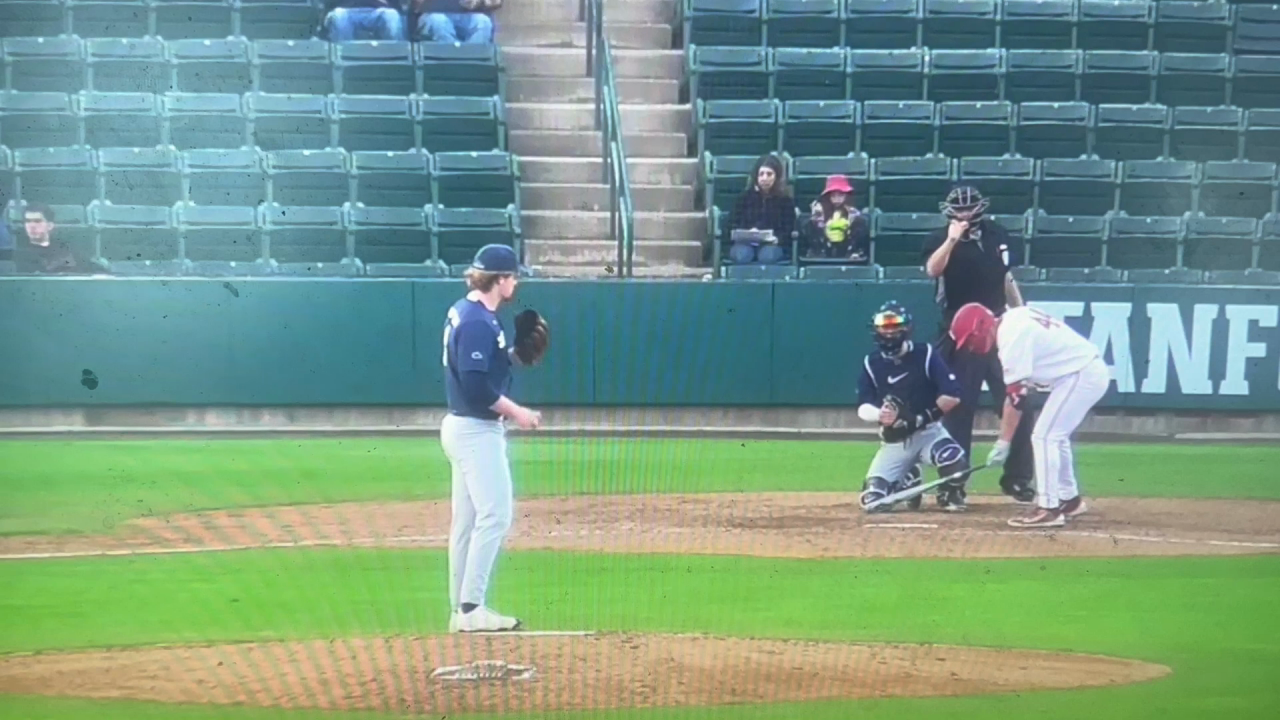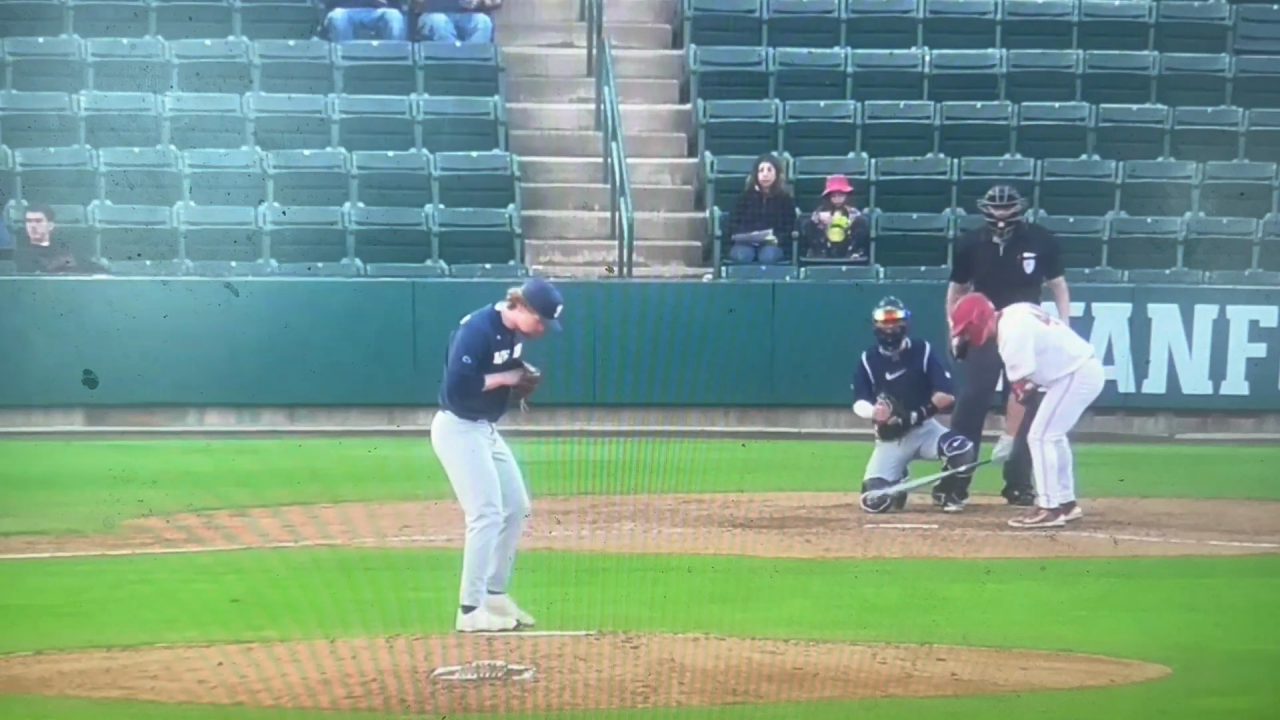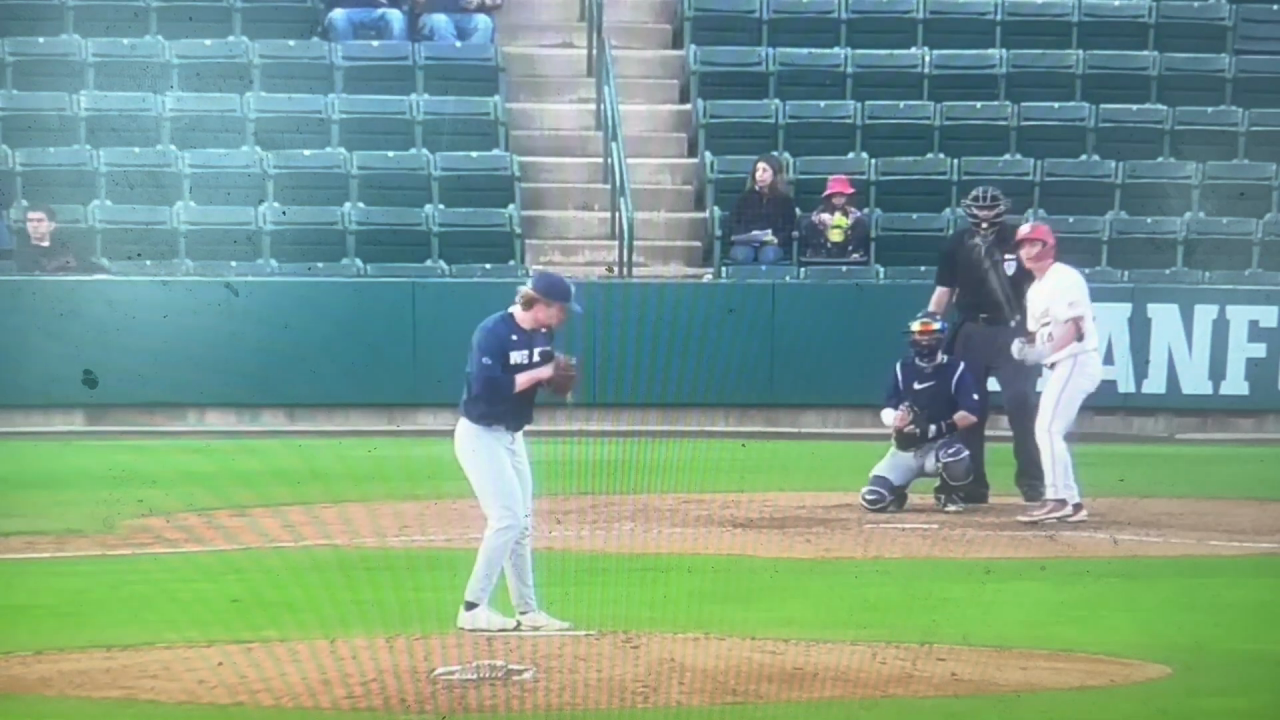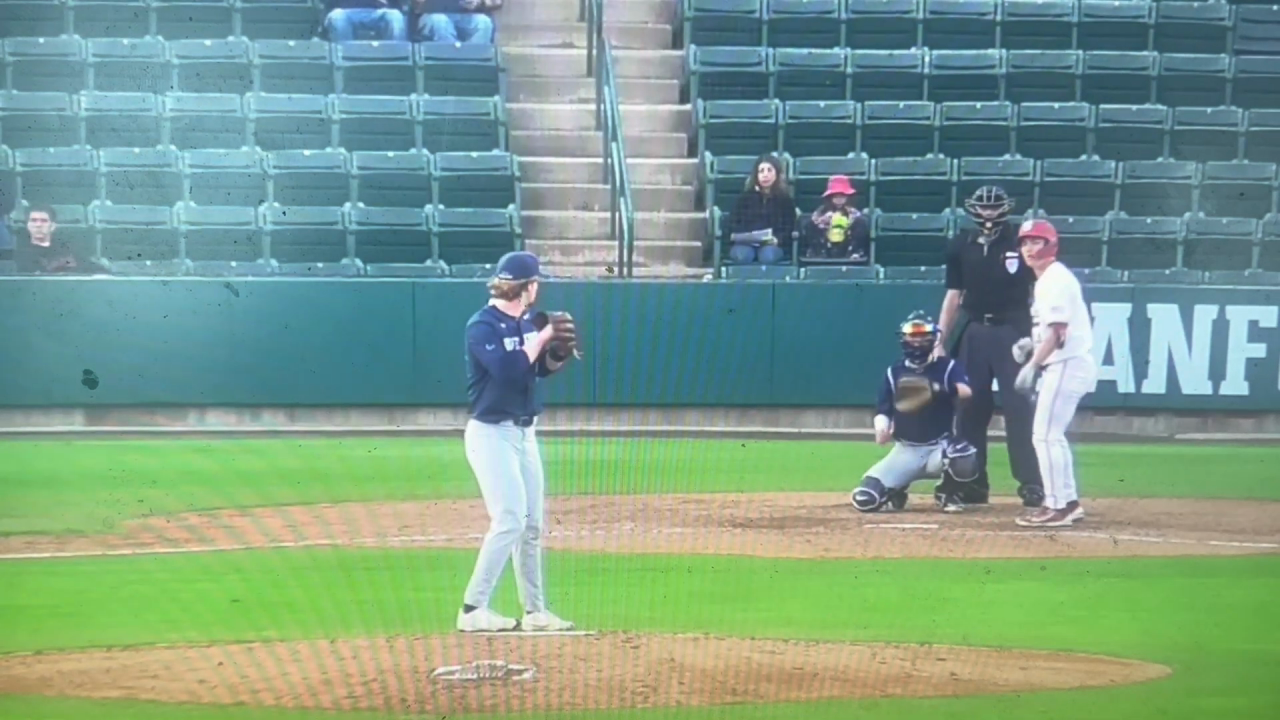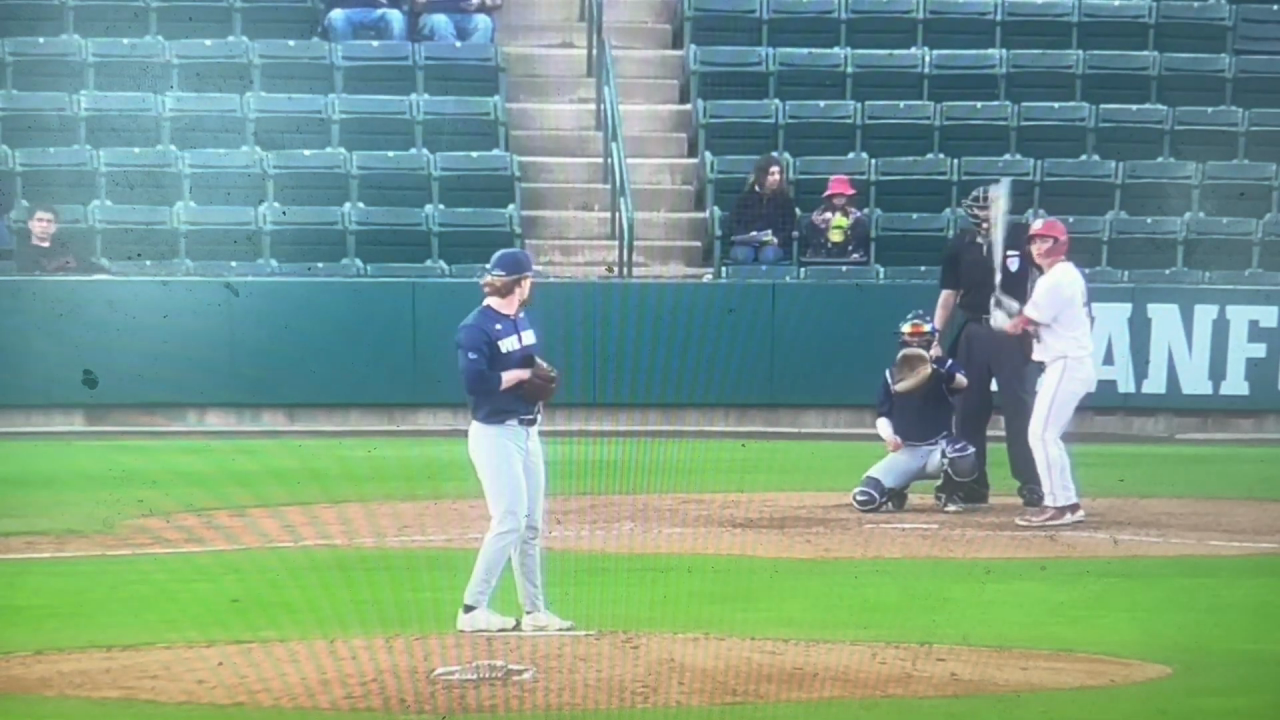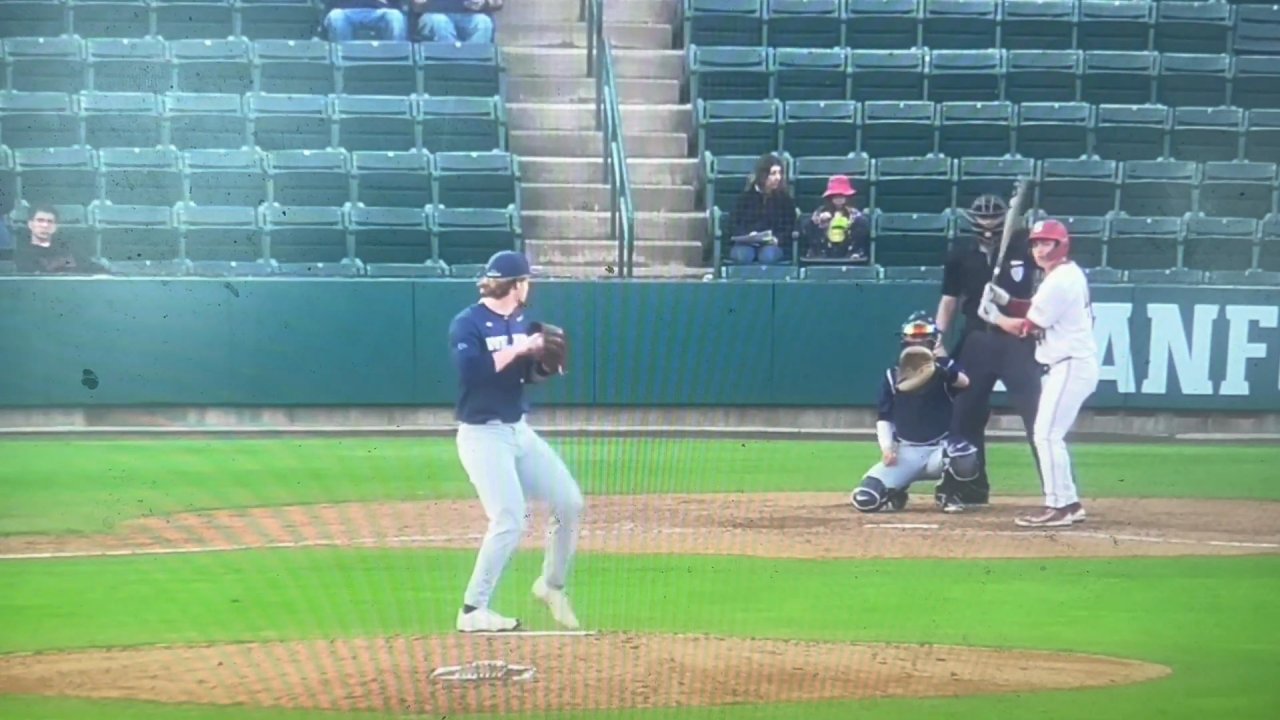
dt=0.7s
person 1, frame 1
left shoulder: (465, 311)
right shoulder: (477, 321)
right elbow: (476, 387)
left wrist: (515, 353)
right wrist: (517, 413)
left hip: (465, 427)
right hip: (476, 431)
left knee: (467, 520)
right knee: (494, 516)
left ankle: (463, 608)
right ankle: (470, 609)
person 1, frame 2
left shoulder: (515, 331)
right shoulder: (476, 329)
right elbow: (458, 386)
left wrist: (521, 377)
right wrist: (506, 378)
left hip: (485, 428)
right hip: (459, 429)
left knee: (517, 507)
right knee: (486, 515)
left ankle: (494, 594)
right ankle: (470, 610)
person 1, frame 3
left shoulder: (543, 333)
right shoulder: (492, 332)
left elbow: (542, 376)
right elbow: (488, 387)
left wrist: (557, 377)
right wrist: (538, 374)
left hip: (512, 436)
right hip: (481, 436)
left knee: (520, 525)
right knee: (506, 519)
left ankle: (527, 611)
right ankle: (473, 608)
person 1, frame 4
left shoulder: (526, 320)
right shoulder: (482, 325)
left elbow: (544, 367)
right elbow: (507, 369)
left wrist: (560, 346)
right wrist: (541, 337)
left hip: (524, 432)
right hip: (491, 434)
left knee: (532, 524)
right knee: (509, 521)
left ankle: (534, 612)
right ankle: (472, 609)
person 1, frame 5
left shoulder: (521, 319)
right shoulder: (476, 327)
right elbow: (475, 382)
right wrist: (522, 374)
left hip: (527, 431)
right hip: (495, 435)
left knee: (532, 525)
right knee: (509, 522)
left ankle: (535, 611)
right ankle: (473, 609)
person 1, frame 6
left shoulder: (521, 323)
right shoulder: (467, 323)
left elbow: (531, 376)
right elbow: (473, 372)
left wrist: (545, 360)
right wrist: (519, 347)
left hip: (518, 430)
right hip: (482, 434)
left knee: (569, 502)
right knee: (509, 521)
left ankle: (552, 585)
right ankle: (473, 611)
person 2, frame 1
left shoulder: (998, 234)
right shoulder: (941, 240)
right elbow: (933, 270)
right wrist: (952, 239)
right knee: (958, 408)
left ankle: (1018, 478)
person 2, frame 2
left shoulder: (1040, 240)
right shoulder: (971, 243)
left elbow: (1058, 284)
right elbow: (956, 290)
left wrist: (1064, 326)
left knee: (1024, 409)
right knee: (968, 407)
left ankle: (1018, 485)
right ankle: (953, 483)
person 2, frame 3
right shoulder: (956, 244)
right elbow: (942, 293)
left hip: (1009, 330)
right hip: (969, 333)
left knee: (1020, 400)
left ankle: (1032, 478)
right ankle: (973, 484)
person 2, frame 4
left shoulder: (1022, 241)
right shoulder: (961, 245)
right elbow: (953, 295)
right wrist: (940, 340)
left hip: (1013, 331)
right hip: (974, 332)
left knee: (1019, 407)
right knee: (971, 408)
left ankle: (1032, 484)
right ankle: (971, 484)
person 2, frame 5
left shoulder: (1020, 239)
right shoulder: (959, 245)
right elbow: (949, 294)
right wrist: (935, 338)
left hip: (1011, 332)
right hip: (972, 333)
left knee: (1019, 408)
right knee: (969, 409)
left ankle: (1031, 484)
right ankle: (970, 485)
person 2, frame 6
left shoulder: (1024, 245)
right shoulder: (962, 253)
right elbow: (950, 299)
right wrist: (939, 340)
left hip: (1018, 341)
right hip: (978, 338)
left knee: (1037, 413)
right knee: (966, 414)
right ankle: (969, 487)
person 3, frame 1
left shoulder: (1011, 338)
right shoulder: (1013, 318)
left elbow: (1015, 395)
left wrist: (1003, 442)
right wrist: (1030, 378)
left hip: (1082, 375)
right hip: (1090, 370)
left knee: (1044, 436)
right knee: (1055, 435)
left ankle: (1048, 509)
right ankle: (1069, 499)
person 3, frame 2
left shoulder: (1012, 334)
right shoulder: (1015, 312)
left elbow: (1019, 391)
right wrist: (1031, 377)
left hip: (1079, 375)
right hip: (1082, 369)
left knee: (1040, 436)
right knee: (1052, 436)
left ankle: (1048, 509)
right ankle: (1065, 502)
person 3, frame 3
left shoulder: (1065, 278)
right shoulder: (1035, 289)
left elbow: (1076, 327)
left wrist: (1046, 351)
right wrist: (1026, 344)
left hip: (1077, 362)
right hip: (1063, 365)
left knee: (1047, 429)
right knee: (1051, 431)
left ankle: (1057, 499)
right ankle: (1072, 503)
person 3, frame 4
left shoulder: (1056, 279)
right shoulder: (1046, 280)
left elbow: (1058, 332)
left wrist: (1031, 367)
right wrist: (1030, 341)
left hip: (1068, 365)
right hip: (1066, 365)
left knee: (1044, 434)
right knee: (1053, 434)
left ankle: (1056, 508)
right ankle: (1069, 502)
person 3, frame 5
left shoulder: (1056, 279)
right shoulder: (1064, 275)
left elbow: (1024, 325)
right elbow: (1042, 320)
left wrist: (1004, 321)
right wrist: (1015, 310)
left hip: (1067, 366)
right hip: (1069, 365)
left knee: (1041, 434)
right knee: (1049, 435)
left ankle: (1056, 506)
right ankle: (1069, 503)
person 3, frame 6
left shoulder: (1058, 282)
right shoulder: (1068, 273)
left elbow: (1027, 328)
right elbow: (1039, 310)
left wrist: (994, 316)
right wrist: (1005, 301)
left hip: (1072, 367)
right hip: (1070, 366)
left knee: (1047, 435)
right knee: (1050, 435)
left ankle: (1058, 508)
right ankle: (1069, 503)
person 4, frame 1
left shoulder: (926, 354)
right shoulder: (871, 363)
left elbow: (952, 396)
right elbow: (863, 408)
left wrist: (920, 419)
right wrist: (880, 415)
left hip: (928, 432)
right hip: (894, 440)
left knee: (953, 460)
right knee: (872, 500)
left ankle: (950, 493)
right ankle: (906, 483)
person 4, frame 2
left shoulder: (923, 351)
right shoulder: (869, 359)
left elbow: (947, 394)
right elbow: (858, 403)
left wrist: (915, 417)
right wrist: (874, 411)
left hip: (924, 429)
right hip: (890, 438)
left knee: (962, 451)
right knee: (873, 502)
right ankle: (896, 484)
person 4, frame 3
left shoulder: (956, 369)
right shoulder: (902, 368)
left elbow: (970, 414)
right elbow: (887, 410)
left wrist: (933, 430)
right wrist: (895, 420)
left hip: (939, 445)
right hip: (905, 449)
left knee: (957, 463)
right knee: (873, 499)
left ankle: (948, 495)
right ankle: (897, 490)
person 4, frame 4
left shoulder: (947, 366)
right shoulder: (894, 372)
left elbow: (966, 391)
right elbow: (883, 412)
left wrist: (939, 390)
right wrist: (882, 429)
left hip: (939, 447)
right hip: (905, 450)
left knee: (965, 459)
right knee: (864, 499)
right ankle: (896, 492)
person 4, frame 5
left shoulder: (944, 366)
right shoulder: (892, 373)
left elbow: (962, 383)
right elbow: (883, 416)
left wrist: (938, 374)
right wrist: (888, 435)
left hip: (938, 447)
right hip: (905, 452)
left knee: (965, 461)
right knee: (865, 500)
right ankle: (896, 492)
person 4, frame 6
left shoulder: (945, 367)
right shoulder: (893, 375)
left elbow: (964, 382)
right elbow: (884, 418)
left wrist: (942, 373)
right wrist: (886, 447)
left hip: (939, 449)
right hip: (905, 452)
left knee: (966, 460)
right knee: (865, 500)
right ankle: (896, 493)
